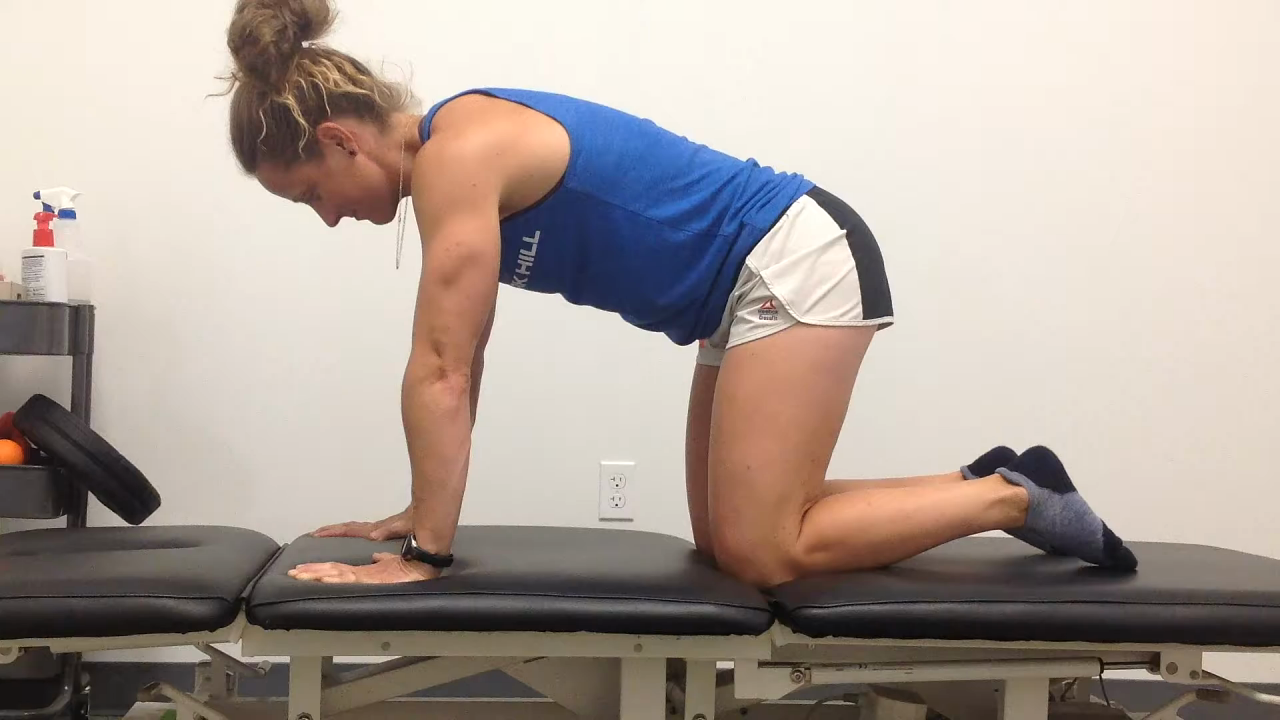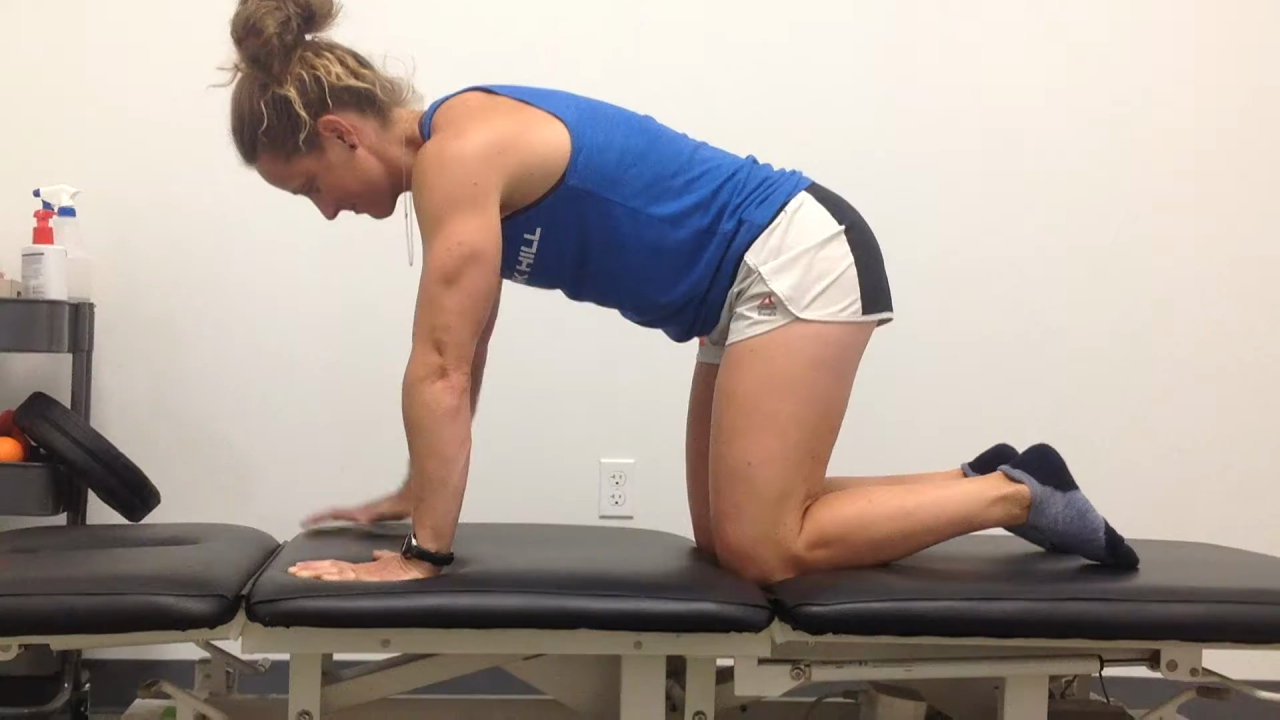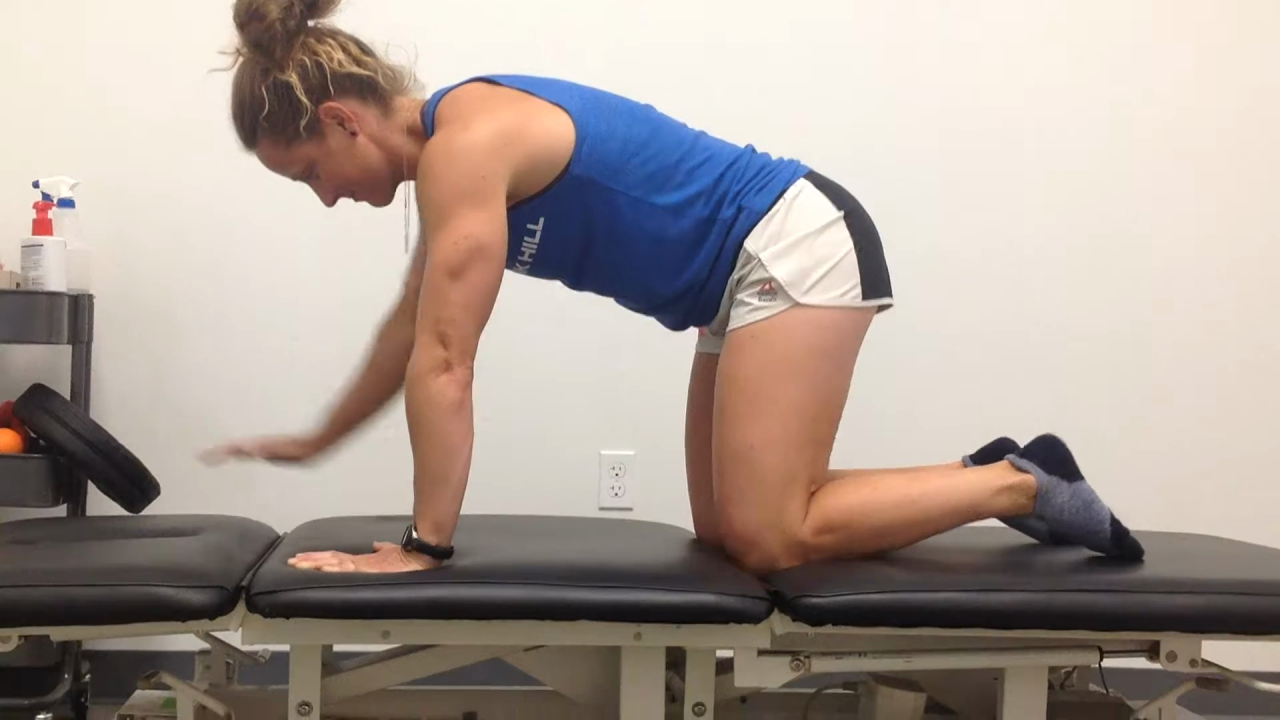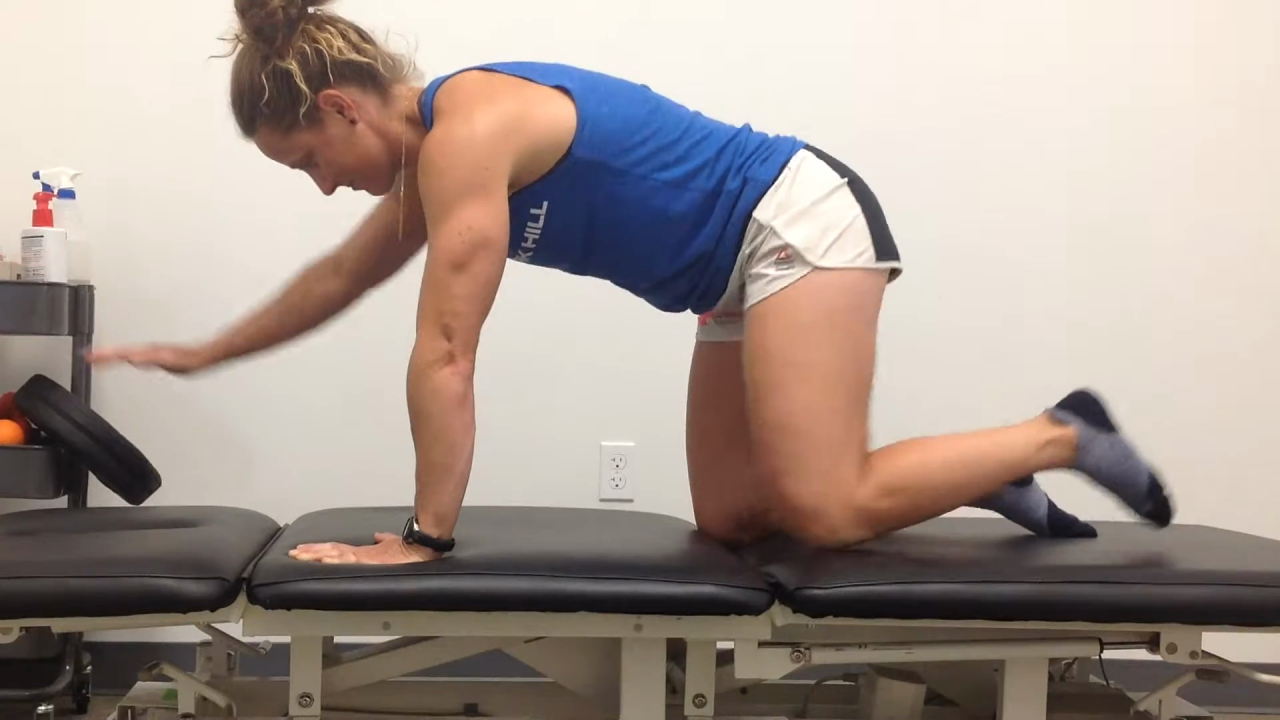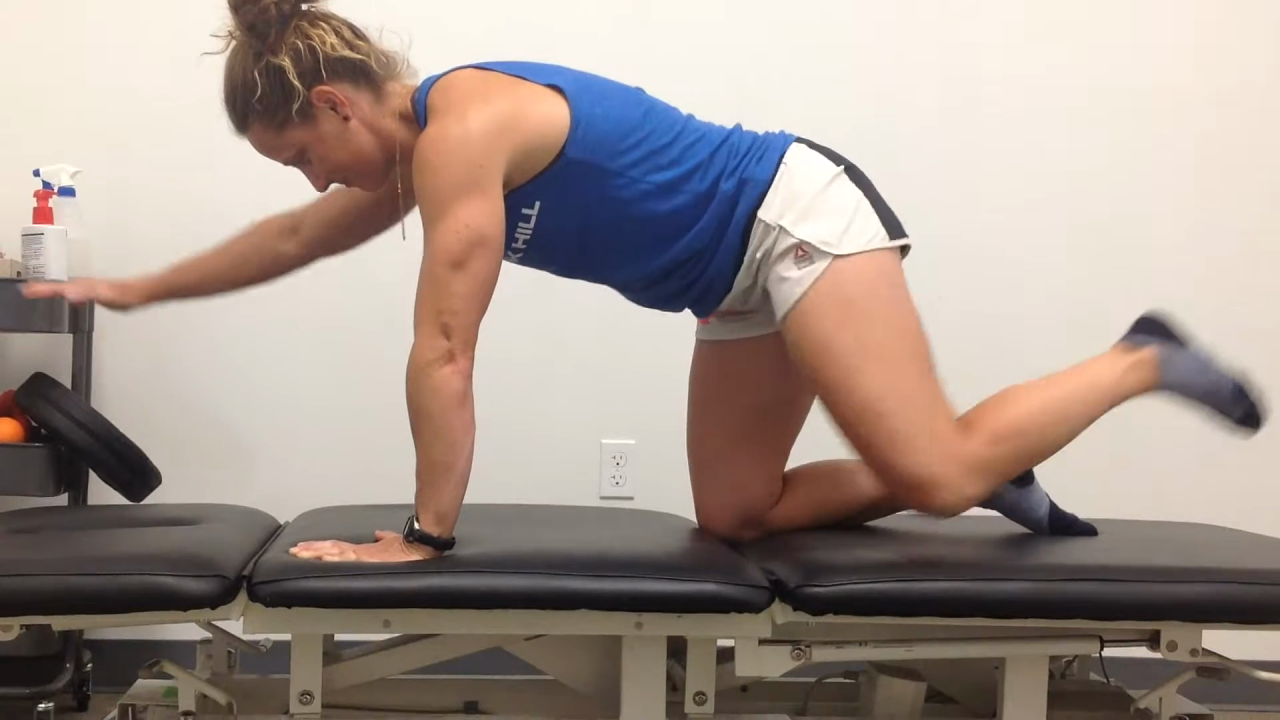
dt=0.2s
person 1, frame 1
left shoulder: (453, 154)
right shoulder: (465, 155)
left elbow: (437, 374)
right elbow: (460, 366)
left wrist: (424, 553)
right wrist: (418, 512)
left hip: (796, 262)
right hip: (752, 282)
left knee: (762, 553)
right knee: (727, 539)
left ankle: (1013, 499)
right ankle: (984, 483)
person 1, frame 2
left shoulder: (457, 153)
right shoulder: (464, 155)
left elbow: (441, 374)
right elbow: (455, 363)
left wrist: (425, 550)
right wrist: (407, 500)
left hip: (796, 259)
right hip: (754, 278)
left knee: (763, 548)
right knee: (727, 537)
left ankle: (1014, 493)
right ankle: (983, 479)
person 1, frame 3
left shoulder: (462, 143)
right shoulder: (466, 157)
left elbow: (445, 362)
right elbow: (410, 331)
left wrist: (422, 544)
right wrist: (313, 440)
left hip: (793, 246)
right hip: (747, 276)
left knee: (773, 542)
right knee: (728, 531)
left ankle: (1027, 478)
right ankle: (987, 477)
person 1, frame 4
left shoulder: (466, 132)
right shoulder: (437, 153)
left elbow: (445, 357)
right elbow: (338, 279)
left wrist: (424, 533)
right wrist: (199, 353)
left hip: (797, 219)
right hip: (744, 262)
left knee: (829, 514)
right knee: (732, 518)
left ankle: (1063, 432)
right ankle: (984, 477)
person 1, frame 5
left shoulder: (459, 129)
right shoulder: (422, 146)
left elbow: (443, 356)
right elbow: (292, 239)
left wrist: (424, 532)
right wrist: (142, 289)
left hip: (796, 214)
right hip: (747, 264)
left knee: (937, 477)
right knee: (737, 515)
left ankle: (1144, 354)
right ankle: (993, 479)
